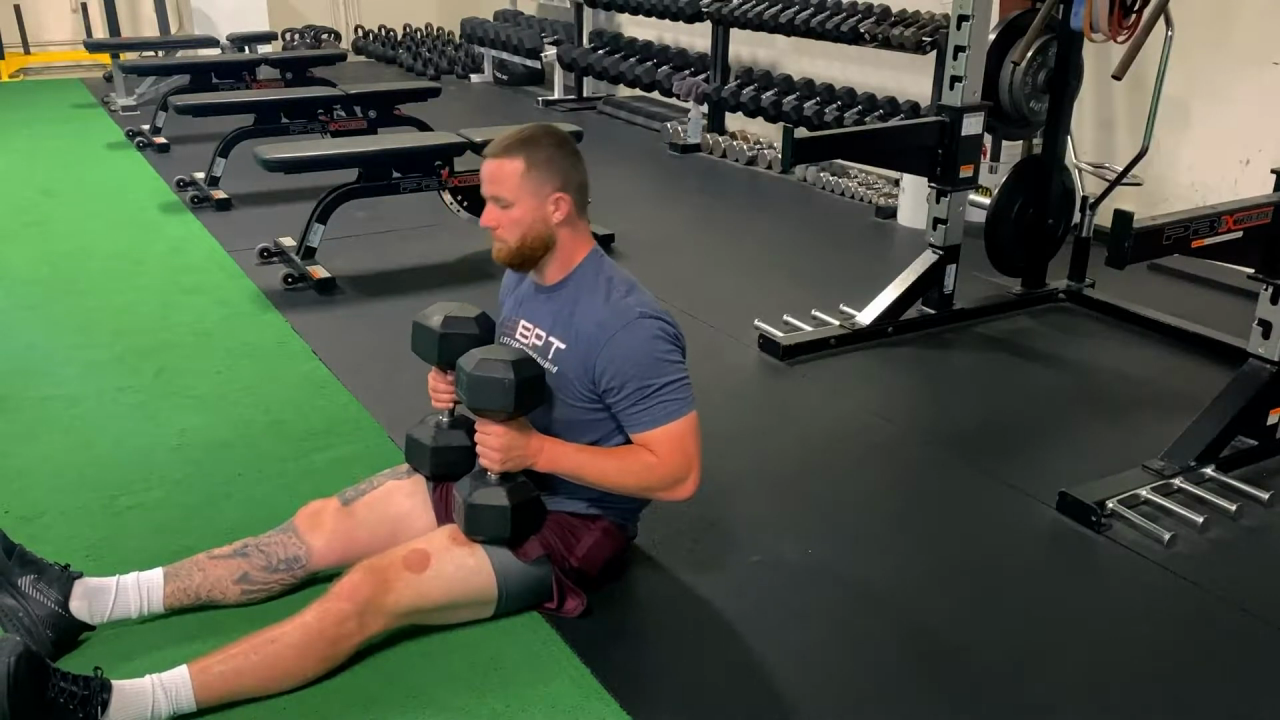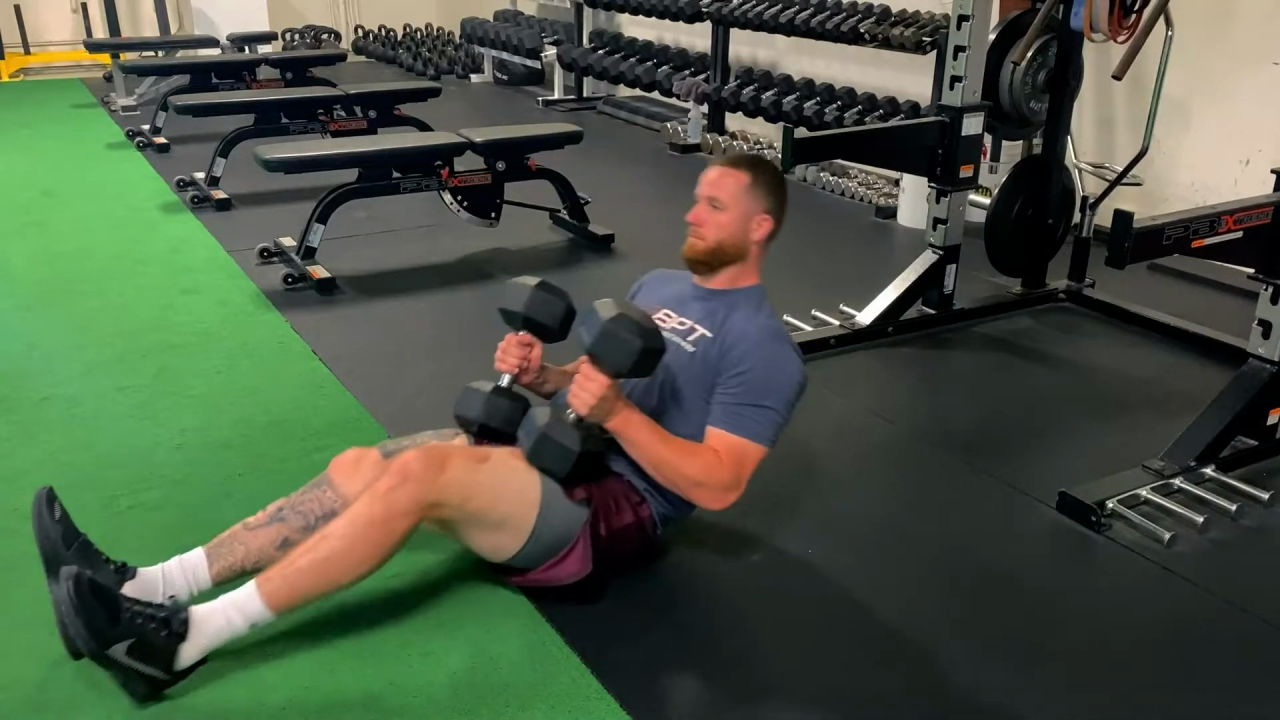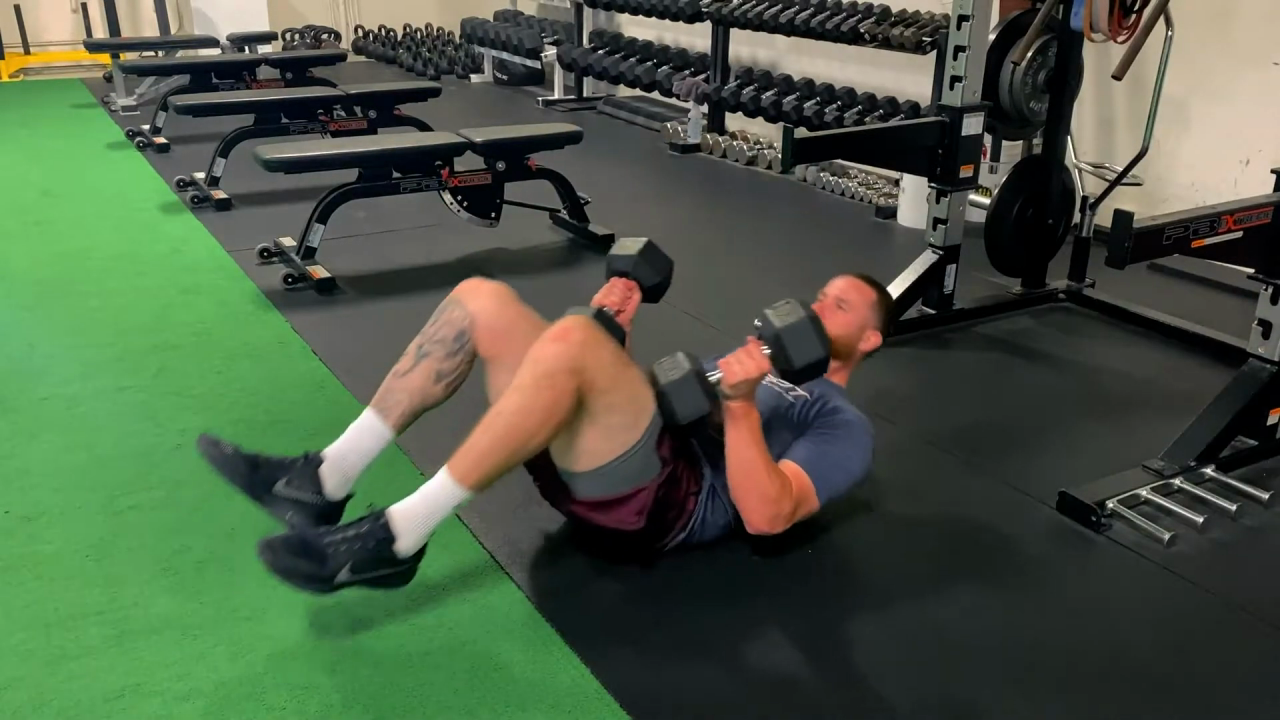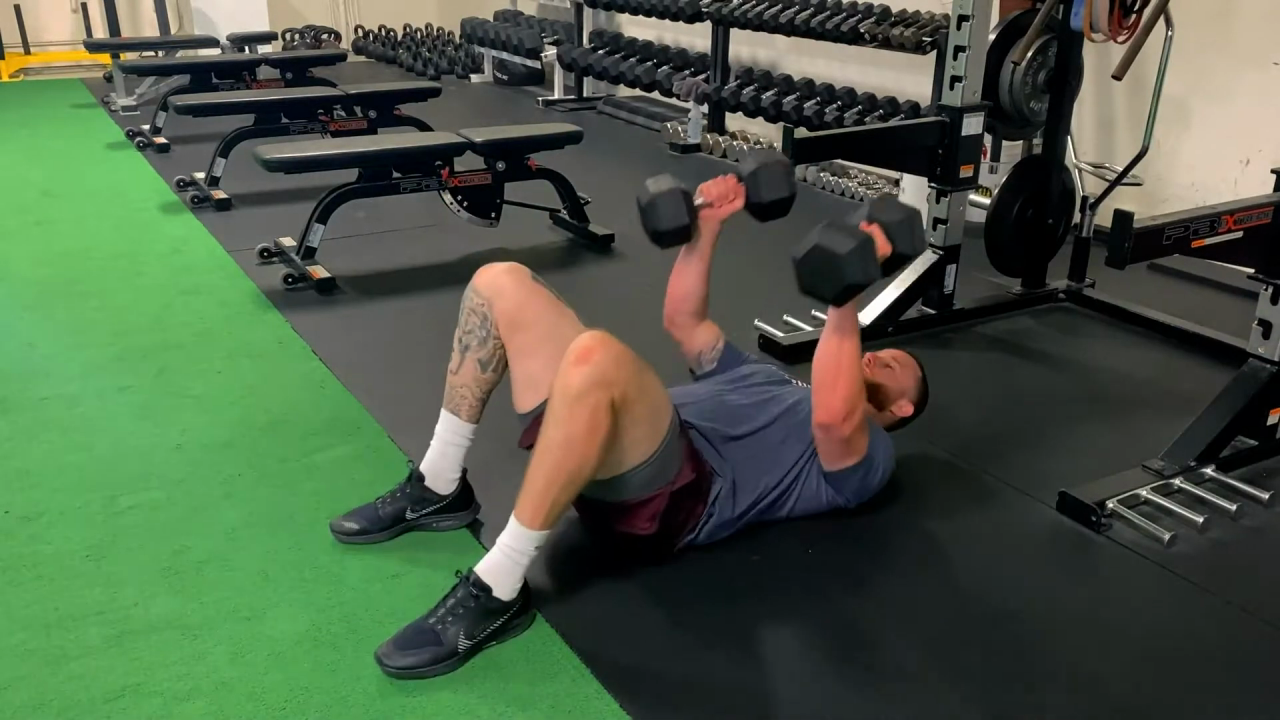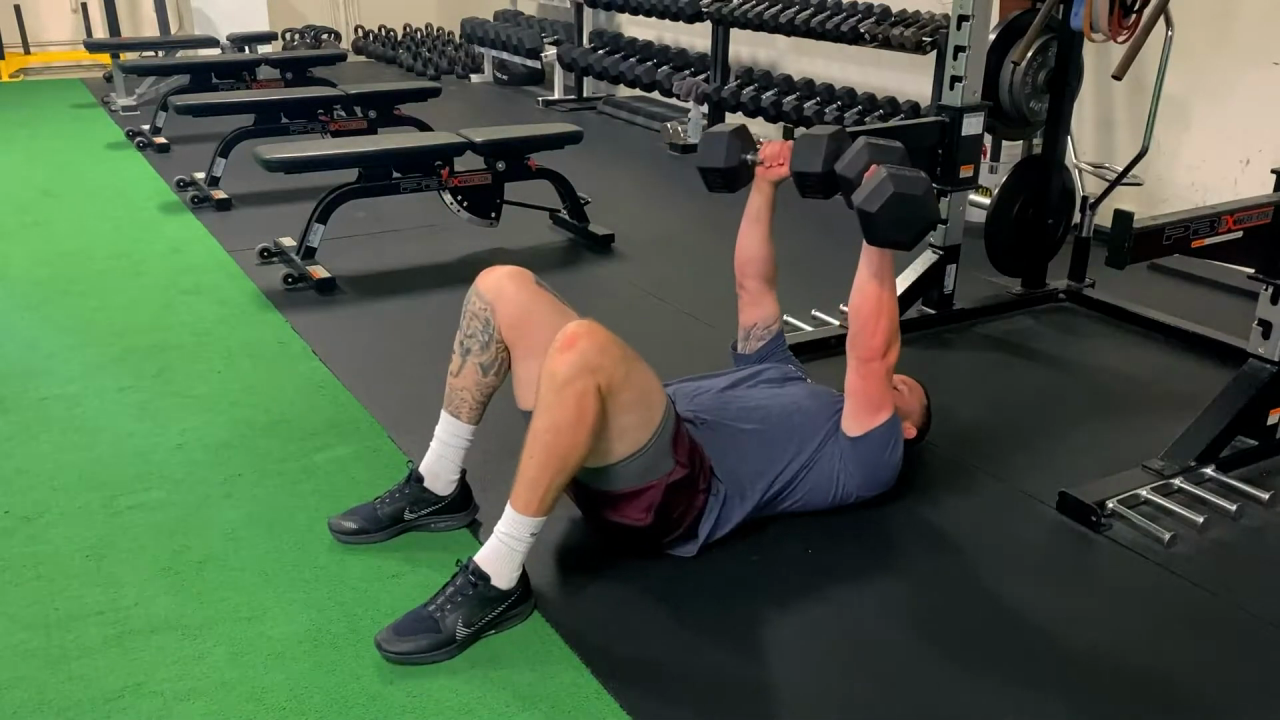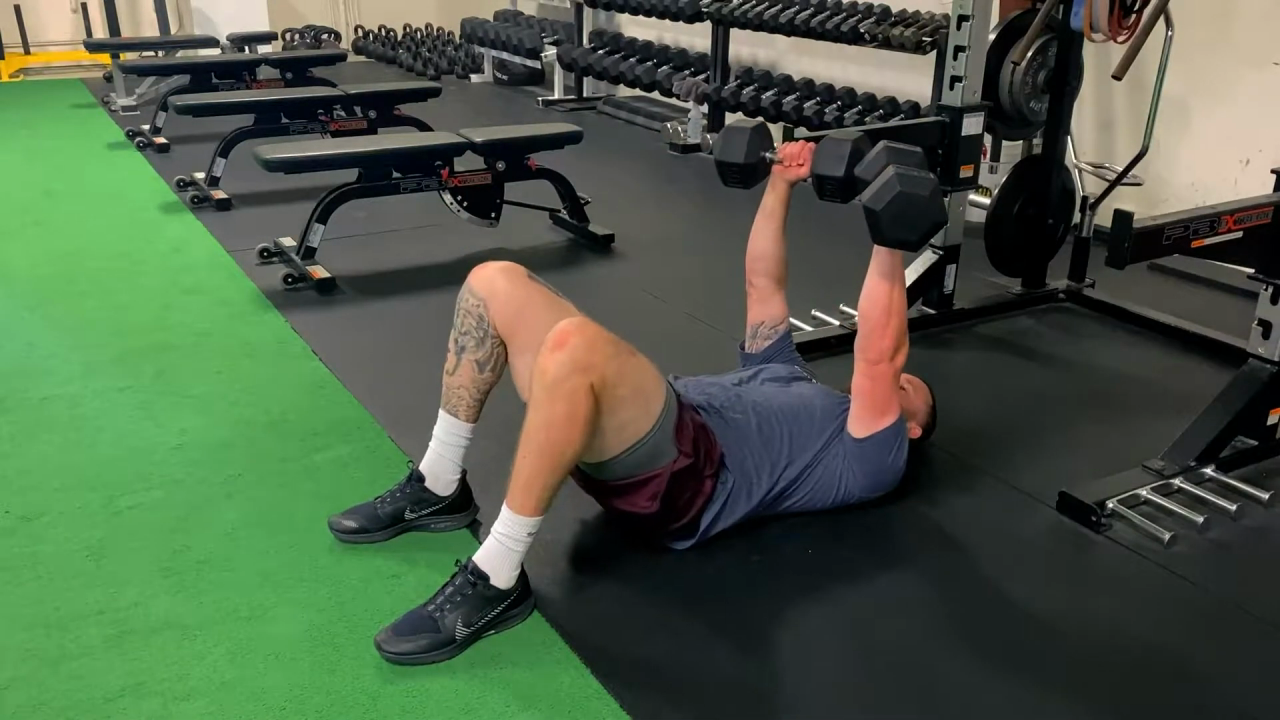
dt=0.5s
person 1, frame 1
left shoulder: (629, 329)
right shoulder: (523, 276)
left elbow: (676, 473)
left wrist: (537, 449)
right wrist: (465, 387)
left hip: (569, 524)
right hip: (495, 473)
left knee: (370, 592)
right knee: (320, 527)
right ankle: (84, 601)
person 1, frame 2
left shoulder: (763, 348)
right shoulder: (661, 284)
left elbow: (719, 485)
left wrist: (616, 414)
right wrist: (539, 374)
left hip: (612, 506)
left knee: (422, 474)
right knee: (354, 472)
left ankle: (183, 638)
right ankle: (144, 589)
person 1, frame 3
left shoulder: (844, 432)
right shoulder: (752, 353)
left elbow: (765, 514)
left wrist: (740, 403)
right wrist: (614, 328)
left hip: (653, 502)
right hip: (581, 470)
left knee: (570, 338)
right knee: (483, 299)
left ankle: (396, 537)
right ankle: (324, 480)
person 1, frame 4
left shoulder: (866, 455)
right shoulder: (769, 378)
left elbow: (833, 412)
right elbow: (683, 320)
left wrist: (845, 297)
right wrist: (706, 226)
left hip: (669, 494)
right hip: (597, 453)
left knee: (592, 356)
right knee: (500, 283)
left ankle: (498, 589)
right ankle: (438, 488)
person 1, frame 5
left shoulder: (865, 457)
right shoulder: (787, 380)
left elbow: (871, 351)
right elbow: (753, 285)
right wrist: (762, 186)
left hip: (670, 485)
right hip: (607, 446)
left knee: (582, 345)
right knee: (503, 288)
left ankle: (496, 581)
right ankle: (438, 488)
person 1, frame 6
left shoulder: (871, 458)
right shoulder: (794, 380)
left elbow: (878, 354)
right elbow: (763, 282)
left wrist: (888, 238)
right wrist: (779, 184)
left hip: (680, 470)
right hip: (615, 433)
left knee: (573, 345)
right knee: (494, 284)
left ankle: (495, 580)
right ankle: (437, 487)
